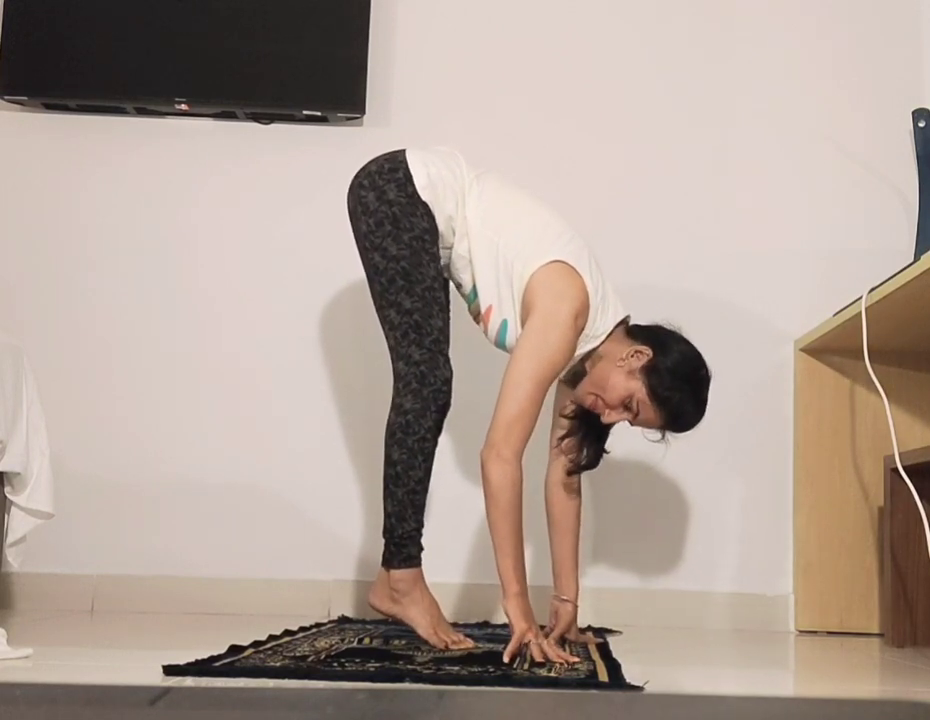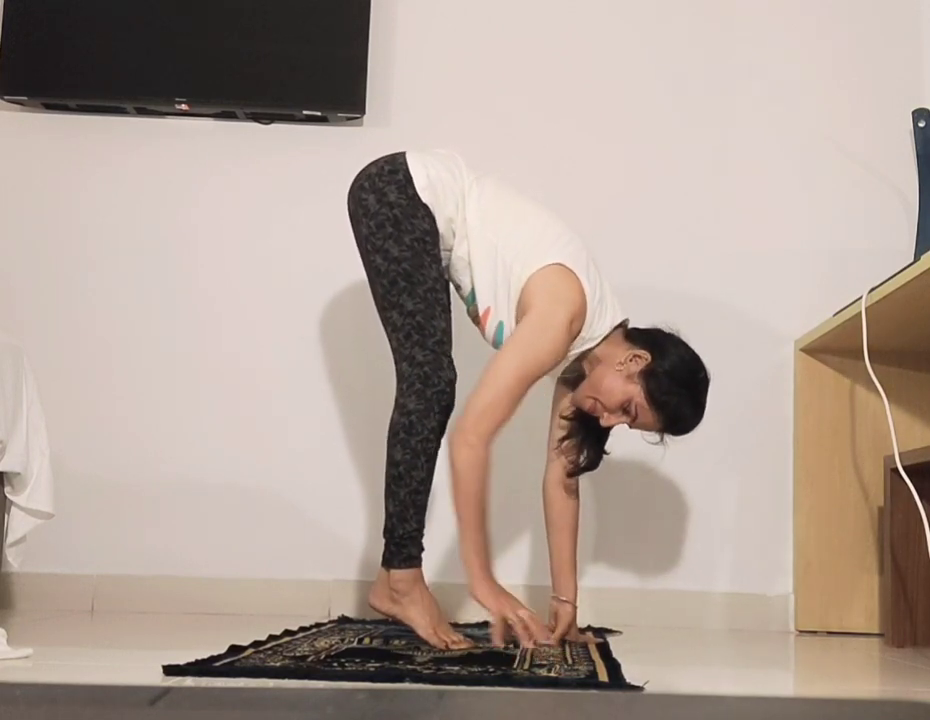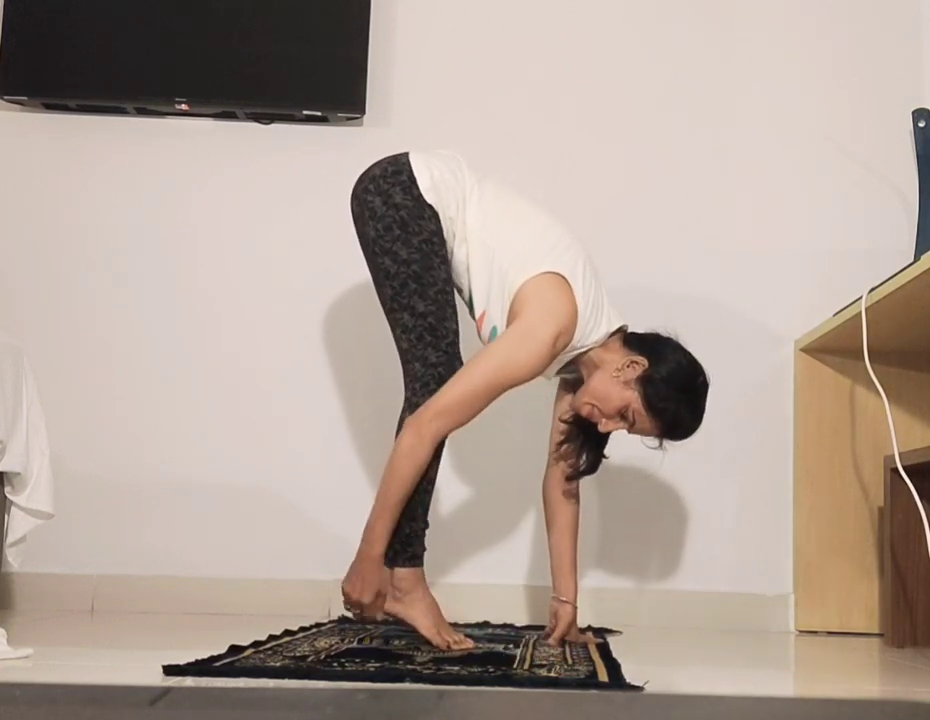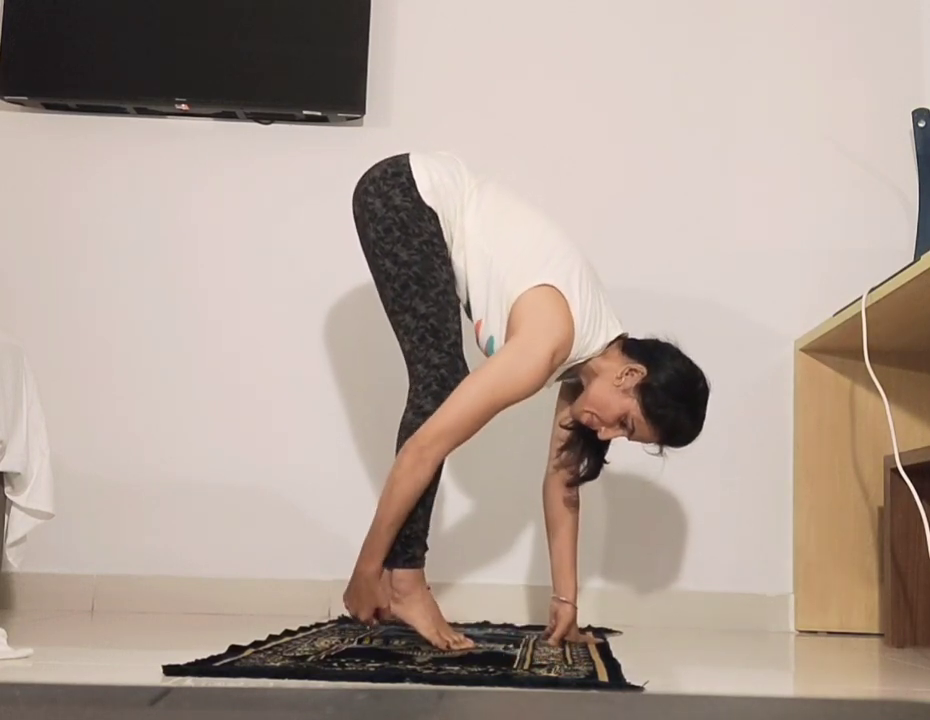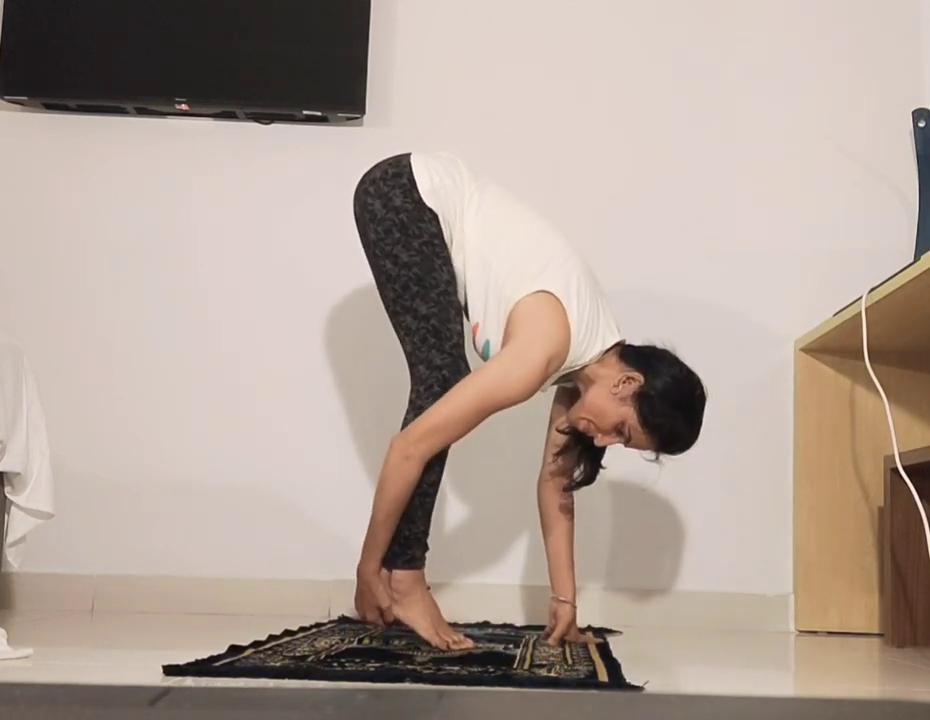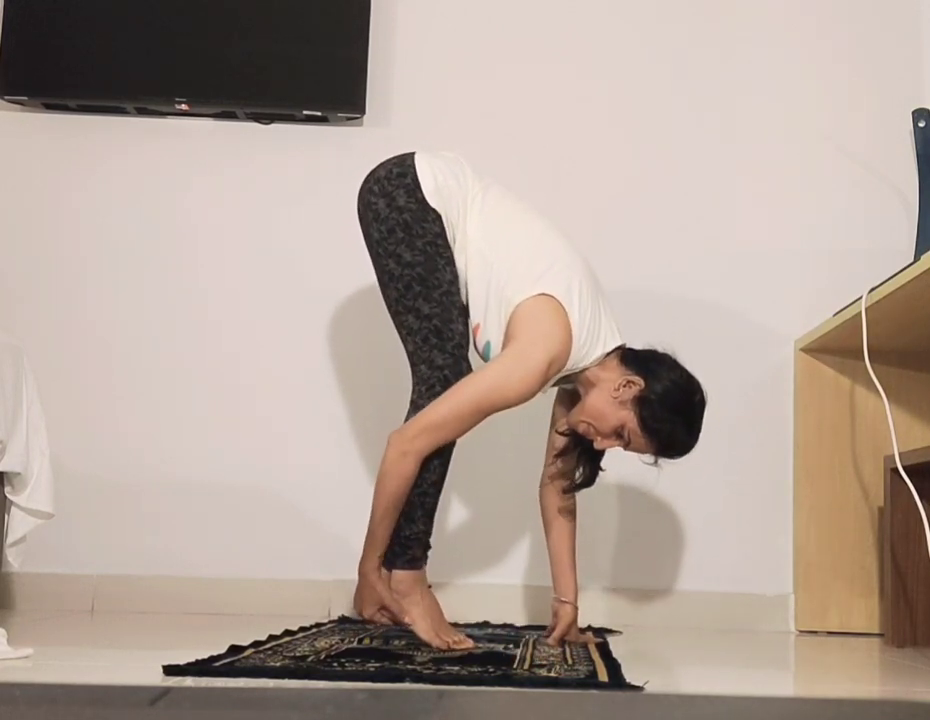
dt=0.4s
person 1, frame 1
left shoulder: (587, 343)
right shoulder: (568, 314)
left elbow: (564, 470)
right elbow: (499, 455)
left wrist: (566, 598)
right wrist: (517, 603)
left hip: (426, 210)
right hip: (399, 190)
left knee: (430, 388)
right knee: (425, 384)
left ankle: (397, 575)
right ankle: (400, 579)
person 1, frame 2
left shoulder: (584, 348)
right shoulder: (564, 316)
left elbow: (562, 471)
right elbow: (469, 438)
left wrist: (564, 598)
right wrist: (481, 579)
left hip: (424, 209)
right hip: (399, 193)
left knee: (432, 389)
right knee: (429, 385)
left ankle: (399, 576)
right ankle: (400, 579)
person 1, frame 3
left shoulder: (585, 347)
right shoulder: (555, 327)
left elbow: (561, 473)
right elbow: (423, 427)
left wrist: (565, 597)
right wrist: (369, 557)
left hip: (431, 205)
right hip: (402, 192)
left knee: (439, 382)
right knee: (434, 378)
left ankle: (399, 574)
right ankle: (403, 578)
person 1, frame 4
left shoulder: (586, 354)
right shoulder: (551, 341)
left elbow: (561, 477)
right elbow: (422, 449)
left wrist: (565, 598)
right wrist: (367, 570)
left hip: (439, 203)
right hip: (402, 192)
left knee: (443, 385)
right knee: (441, 379)
left ankle: (400, 576)
right ankle: (403, 580)
person 1, frame 5
left shoulder: (586, 358)
right shoulder: (549, 346)
left elbow: (555, 481)
right elbow: (408, 447)
left wrist: (564, 598)
right wrist: (368, 570)
left hip: (438, 202)
right hip: (402, 193)
left knee: (443, 385)
right knee: (440, 378)
left ankle: (399, 576)
right ankle: (402, 579)
person 1, frame 6
left shoulder: (588, 360)
right shoulder: (549, 349)
left elbow: (557, 483)
right elbow: (406, 443)
left wrist: (565, 599)
right wrist: (369, 569)
left hip: (442, 204)
right hip: (407, 193)
left knee: (445, 387)
right knee: (443, 380)
left ankle: (402, 576)
right ankle: (403, 579)
